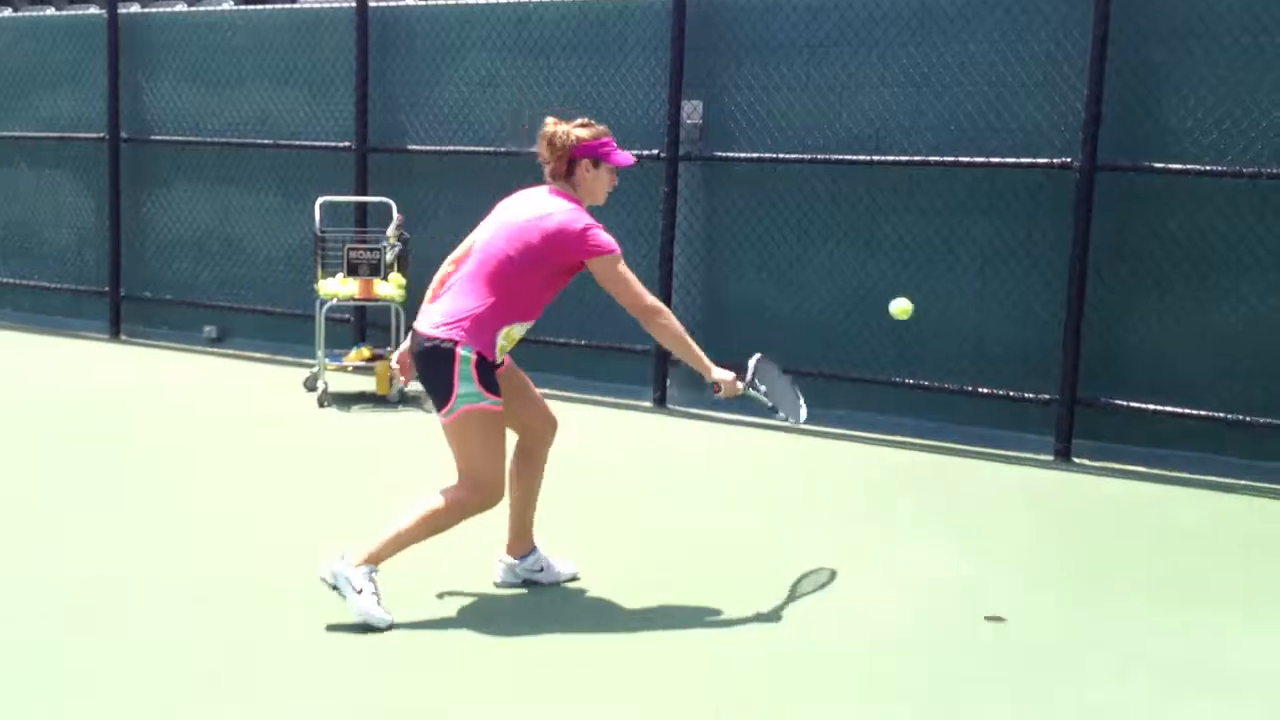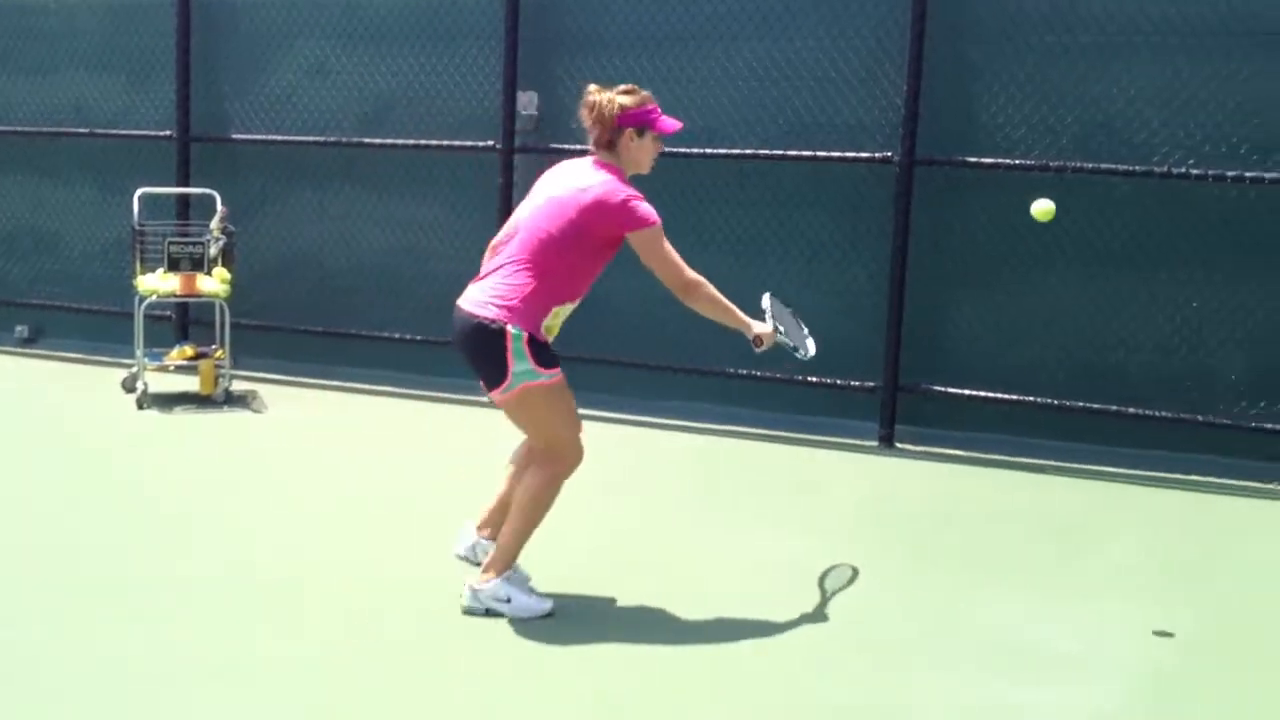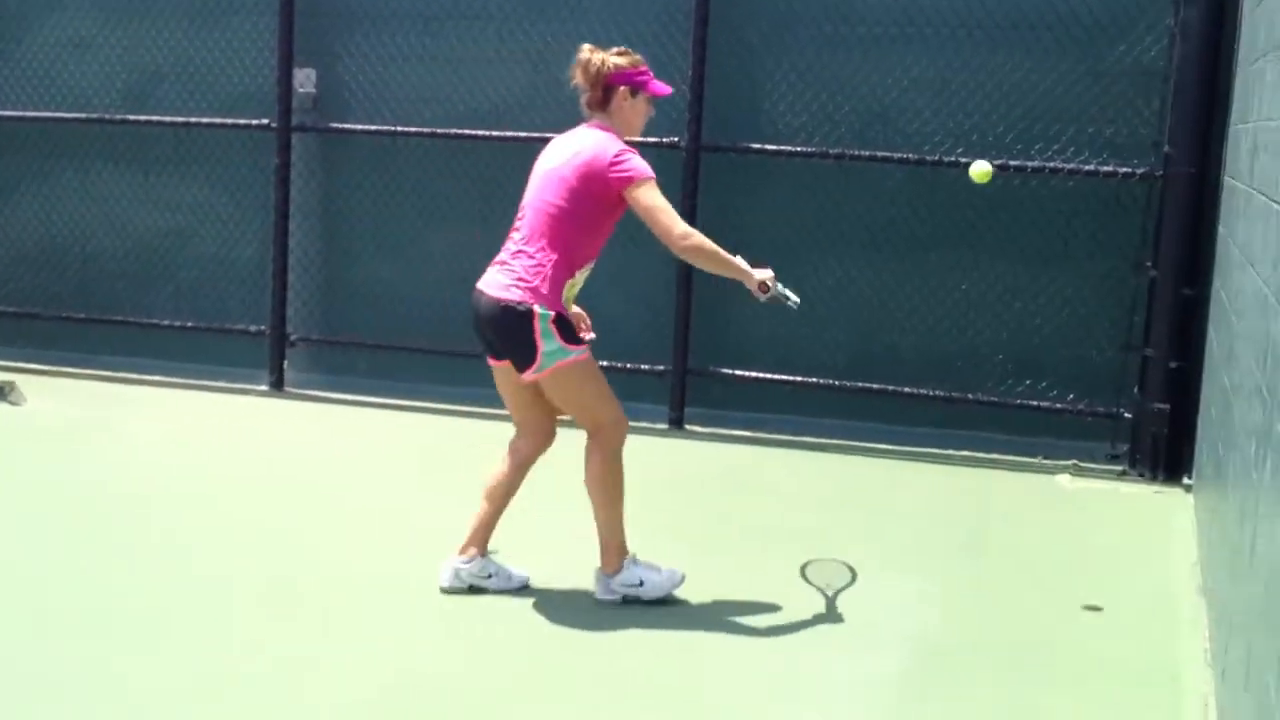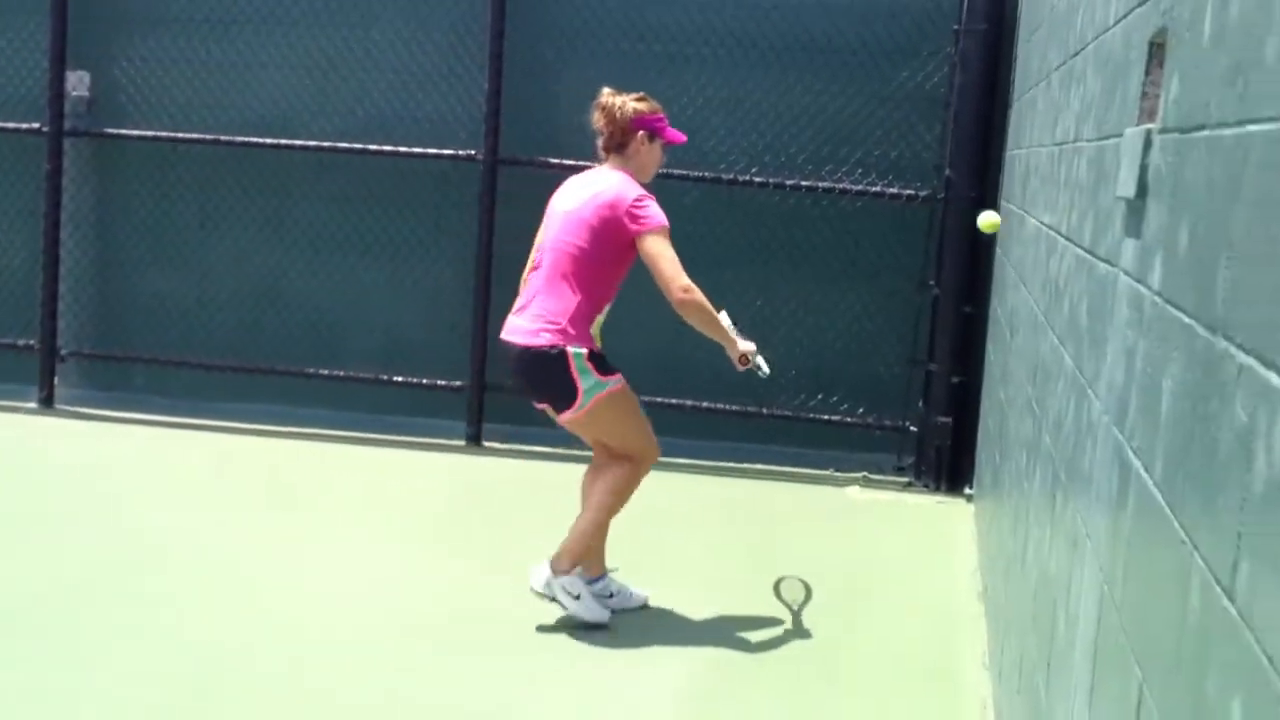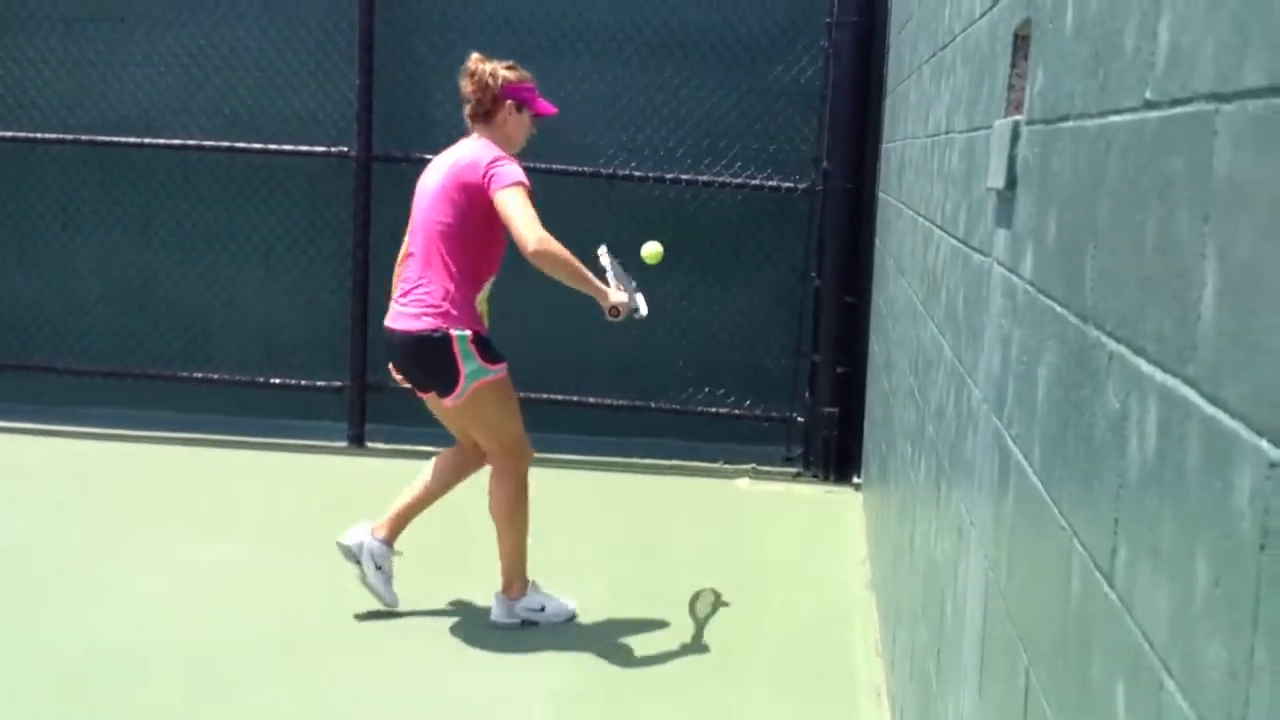
dt=0.7s
person 1, frame 1
left shoulder: (521, 201)
right shoulder: (581, 229)
left elbow: (450, 268)
right elbow: (649, 311)
left wrist: (415, 340)
right wrist: (710, 370)
left hip: (442, 339)
right hip: (458, 353)
left knee: (540, 428)
right knee: (481, 489)
left ankle: (521, 557)
right ankle: (357, 567)
person 1, frame 2
left shoulder: (564, 172)
right shoulder: (621, 200)
left elbow: (499, 245)
right elbow: (685, 284)
right wrist: (750, 326)
left hip: (480, 317)
right hip: (504, 333)
left knee: (554, 436)
right knee: (560, 453)
left ankle: (485, 532)
right ankle: (491, 578)
person 1, frame 3
left shoulder: (565, 144)
right shoulder: (617, 157)
right elbow: (680, 240)
left wrist: (562, 302)
right wrist: (746, 273)
left hip: (496, 302)
right hip: (527, 315)
left knee: (535, 433)
right knee: (608, 428)
left ankle: (470, 557)
right ankle: (616, 567)
person 1, frame 4
left shoulder: (572, 187)
right shoulder: (633, 201)
right elbow: (680, 293)
right wrist: (732, 342)
left hip: (521, 344)
right hip: (558, 352)
left knee: (615, 450)
right knee: (640, 451)
left ankle: (590, 576)
right ankle: (562, 566)
person 1, frame 5
left shoulder: (444, 163)
right shoulder: (496, 165)
right elbow: (537, 246)
right wrist: (602, 292)
left hip: (406, 331)
right hip: (446, 336)
left knee: (476, 447)
right knee: (513, 454)
left ankle: (377, 535)
right ankle: (516, 595)
